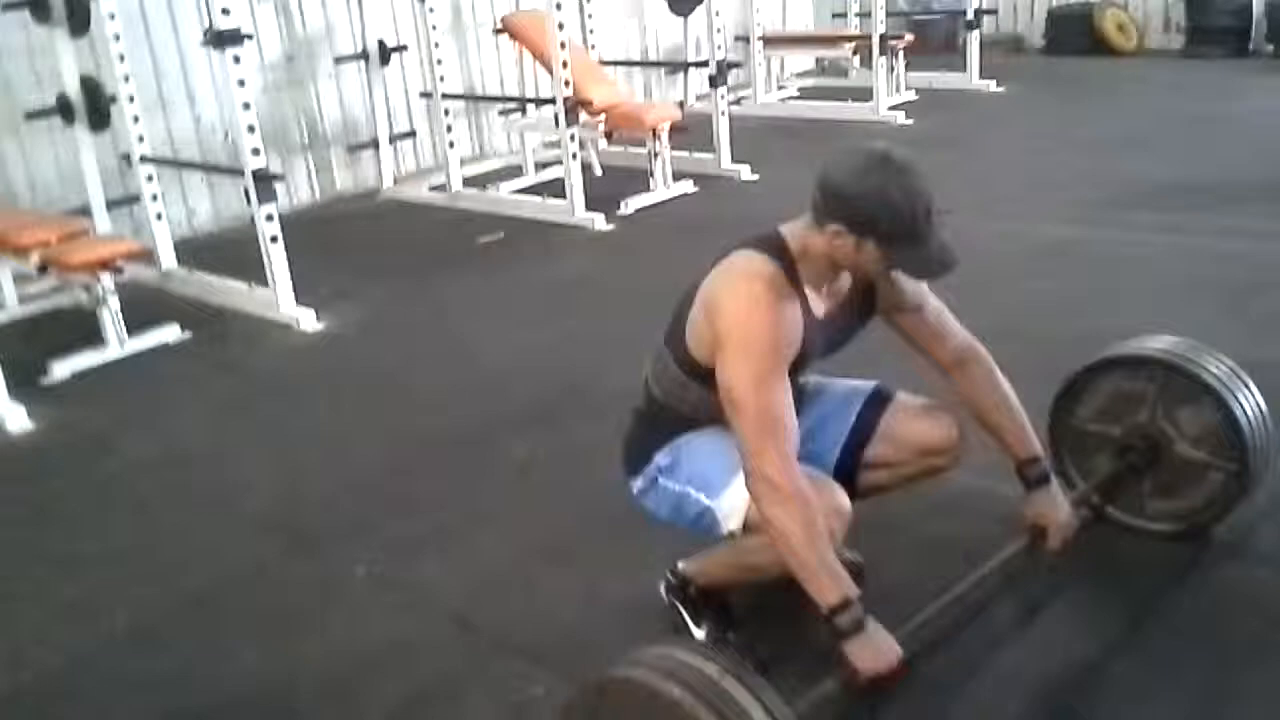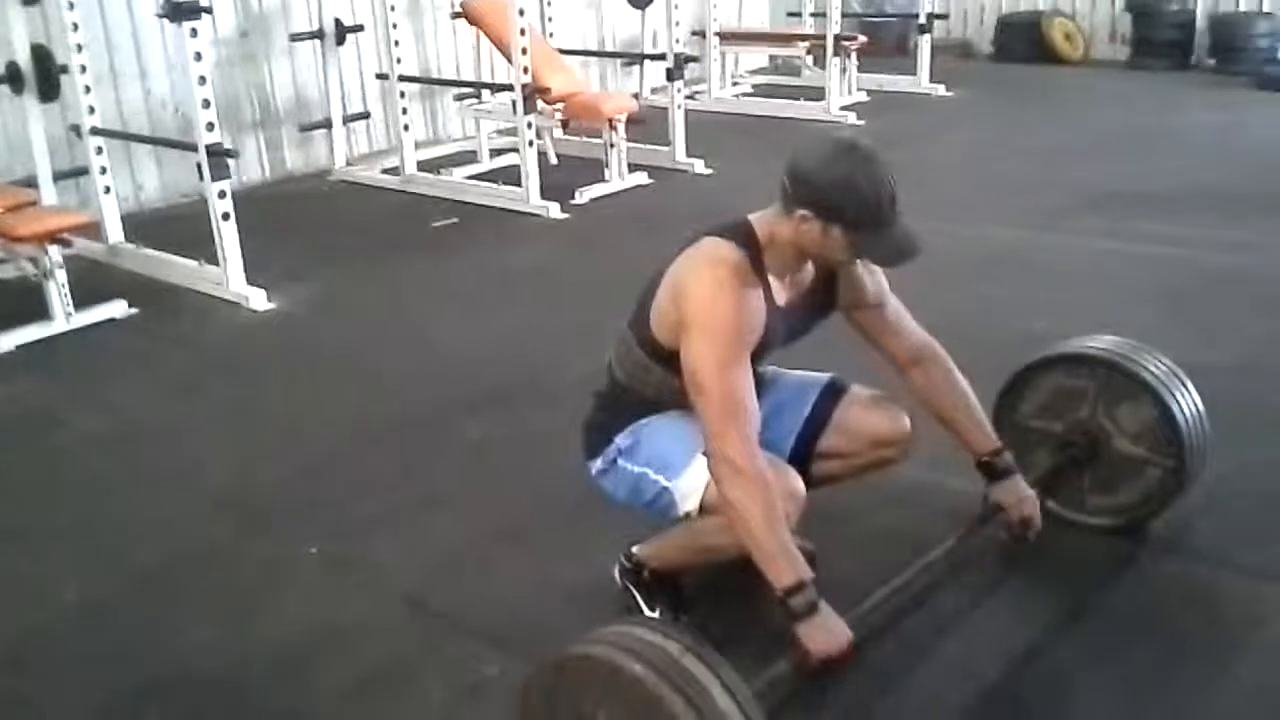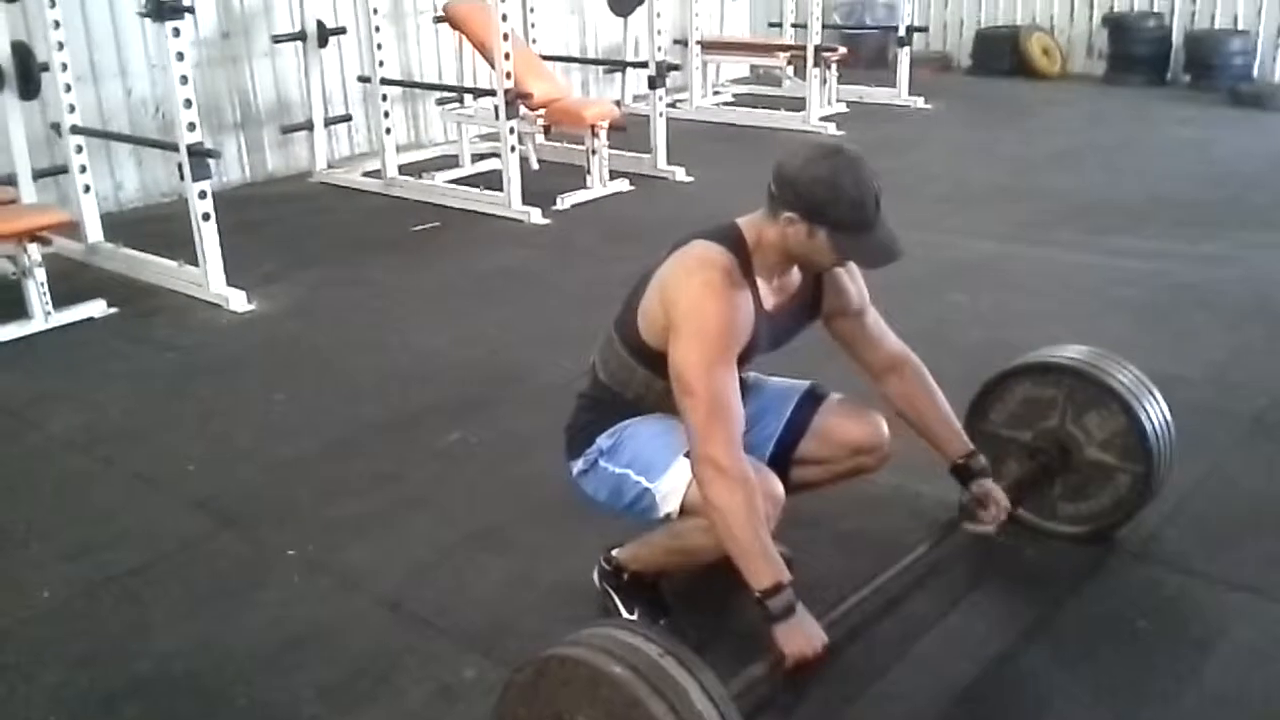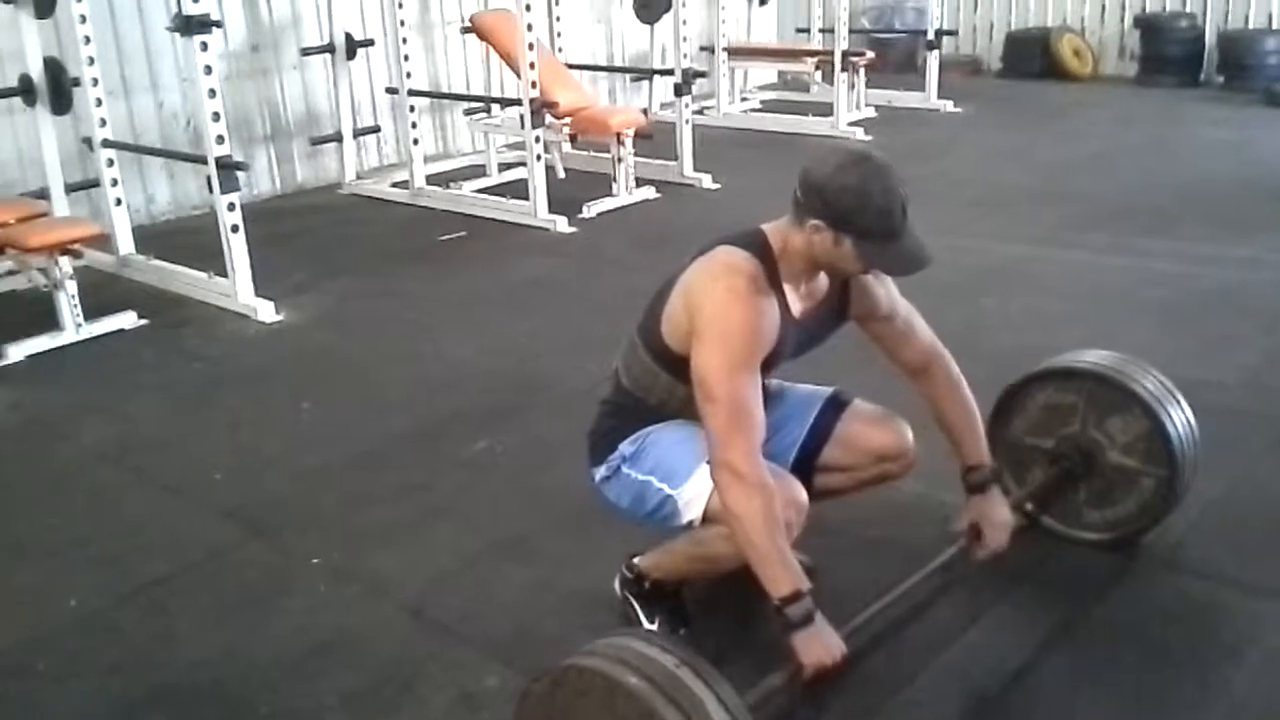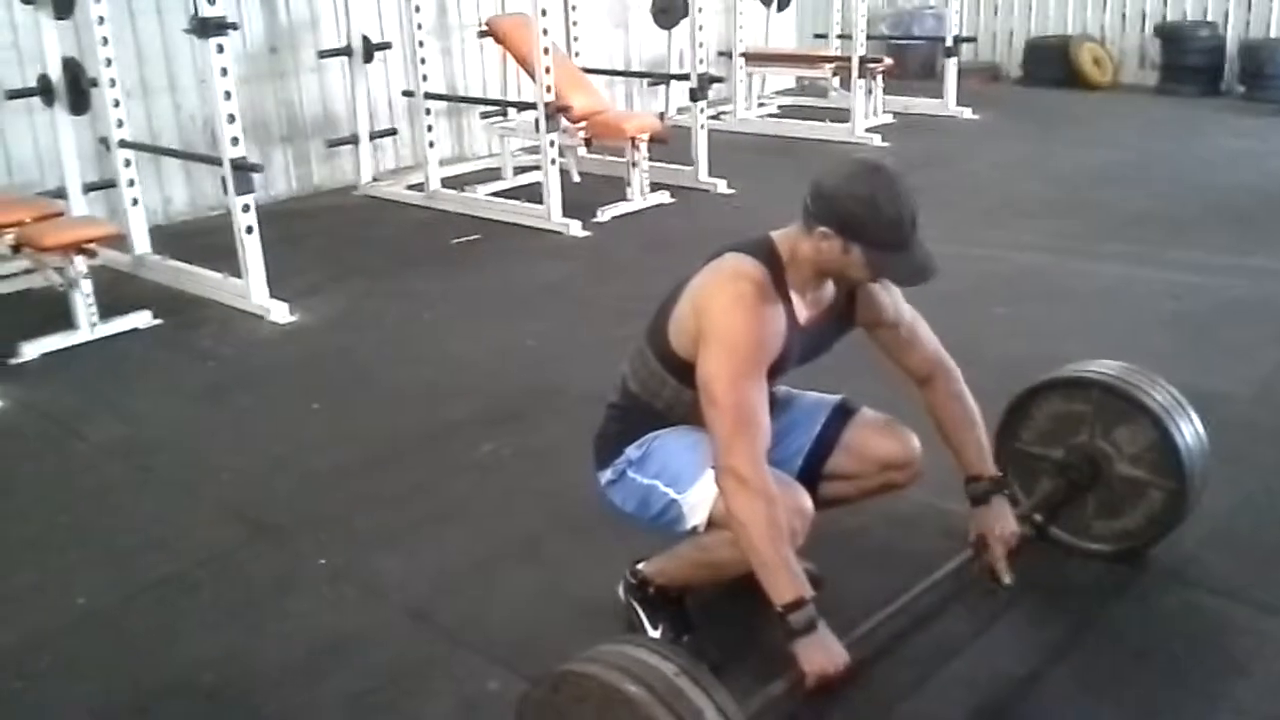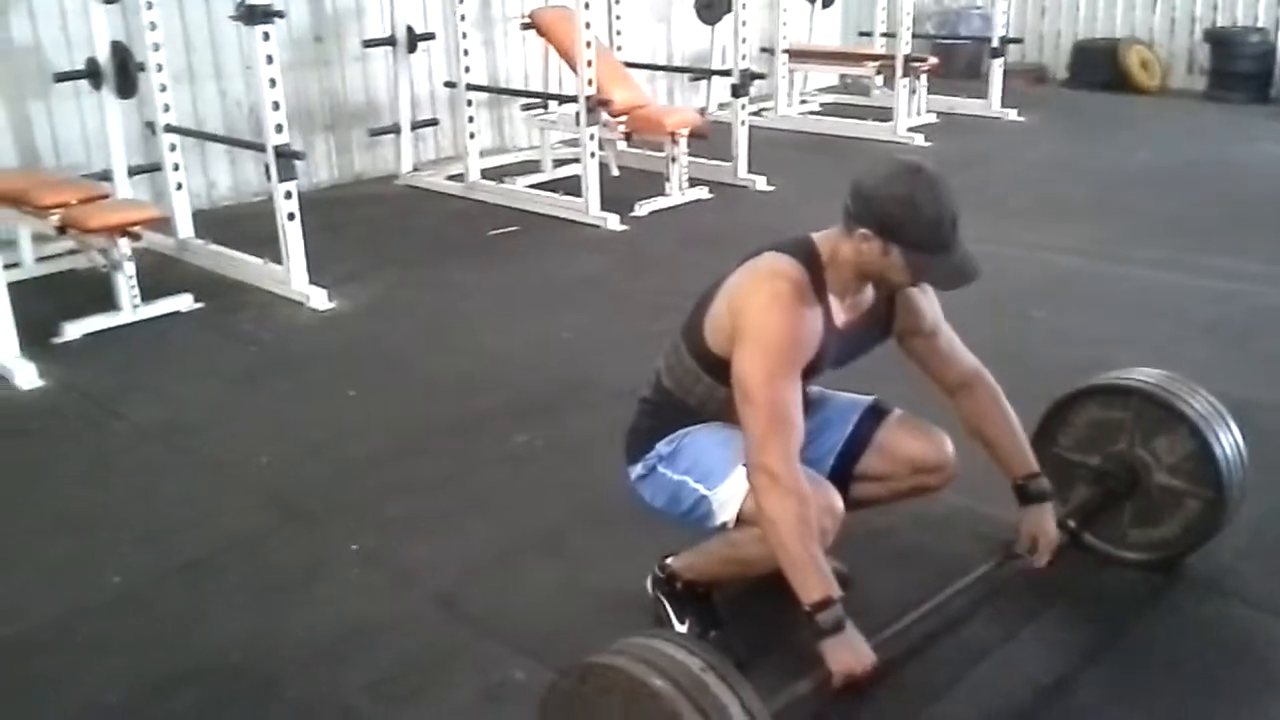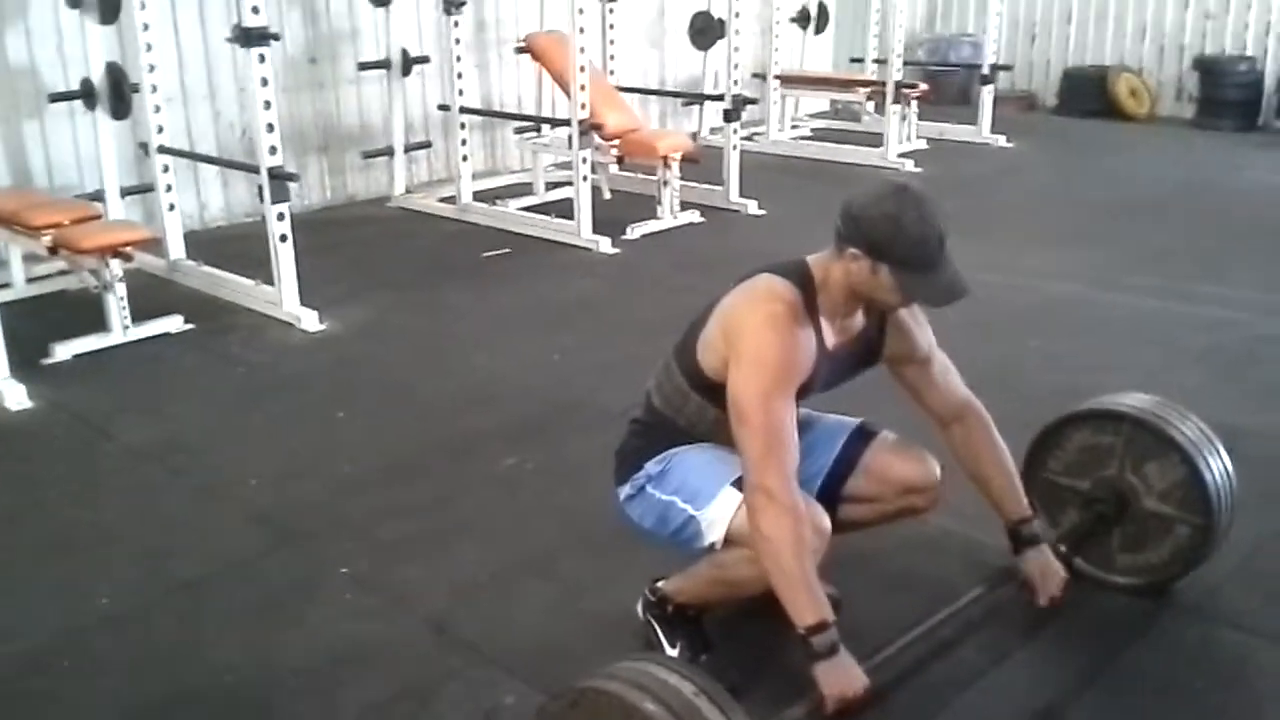
dt=0.3s
person 1, frame 1
left shoulder: (877, 268)
right shoulder: (757, 299)
left elbow: (963, 357)
right elbow: (773, 479)
left wrist: (1039, 476)
right wrist: (851, 622)
right hip: (677, 448)
left knee: (936, 437)
right knee: (826, 514)
left ankle: (811, 546)
right ankle: (691, 581)
person 1, frame 2
left shoulder: (842, 266)
right shoulder: (723, 285)
left elbow: (918, 356)
right elbow: (734, 460)
left wrist: (1000, 468)
right wrist: (805, 605)
left hip: (731, 397)
right hip: (636, 431)
left knee: (888, 430)
right knee: (778, 498)
left ankle: (760, 531)
right ankle: (645, 566)
person 1, frame 3
left shoulder: (826, 271)
right shoulder: (710, 287)
left elbow: (893, 365)
right elbow: (717, 462)
left wrist: (971, 468)
right wrist: (782, 606)
left hip: (711, 401)
right hip: (616, 433)
left knee: (866, 439)
right knee: (759, 498)
left ankle: (737, 526)
right ankle: (625, 568)
person 1, frame 4
left shoulder: (852, 274)
right shoulder: (736, 294)
left elbow: (930, 363)
right elbow: (738, 469)
left wrist: (982, 482)
right wrist: (801, 615)
left hip: (737, 409)
right hip: (640, 440)
left knee: (891, 447)
right knee: (781, 508)
left ankle: (763, 544)
right ankle: (647, 576)
person 1, frame 5
left shoulder: (859, 283)
right shoulder: (743, 301)
left elbow: (935, 372)
right elbow: (742, 474)
left wrist: (988, 491)
right wrist: (804, 623)
left hip: (744, 414)
right hip: (645, 444)
left knee: (897, 455)
right knee: (788, 514)
left ankle: (766, 546)
right ankle: (651, 583)
person 1, frame 6
left shoulder: (895, 287)
right shoulder: (781, 301)
left elbow: (968, 383)
right elbow: (774, 472)
left wrist: (1034, 493)
right wrist: (831, 623)
left hip: (773, 414)
right hip: (676, 440)
left knee: (930, 459)
right knee: (815, 514)
left ankle: (788, 547)
right ankle: (679, 578)
person 1, frame 7
left shoulder: (890, 315)
right shoulder: (774, 322)
left elbow: (960, 415)
right elbow: (770, 492)
left wrist: (1028, 537)
right wrist: (825, 647)
left hip: (764, 436)
right hip: (664, 461)
left knee: (917, 480)
right knee: (803, 532)
left ankle: (784, 570)
right ankle: (669, 601)
